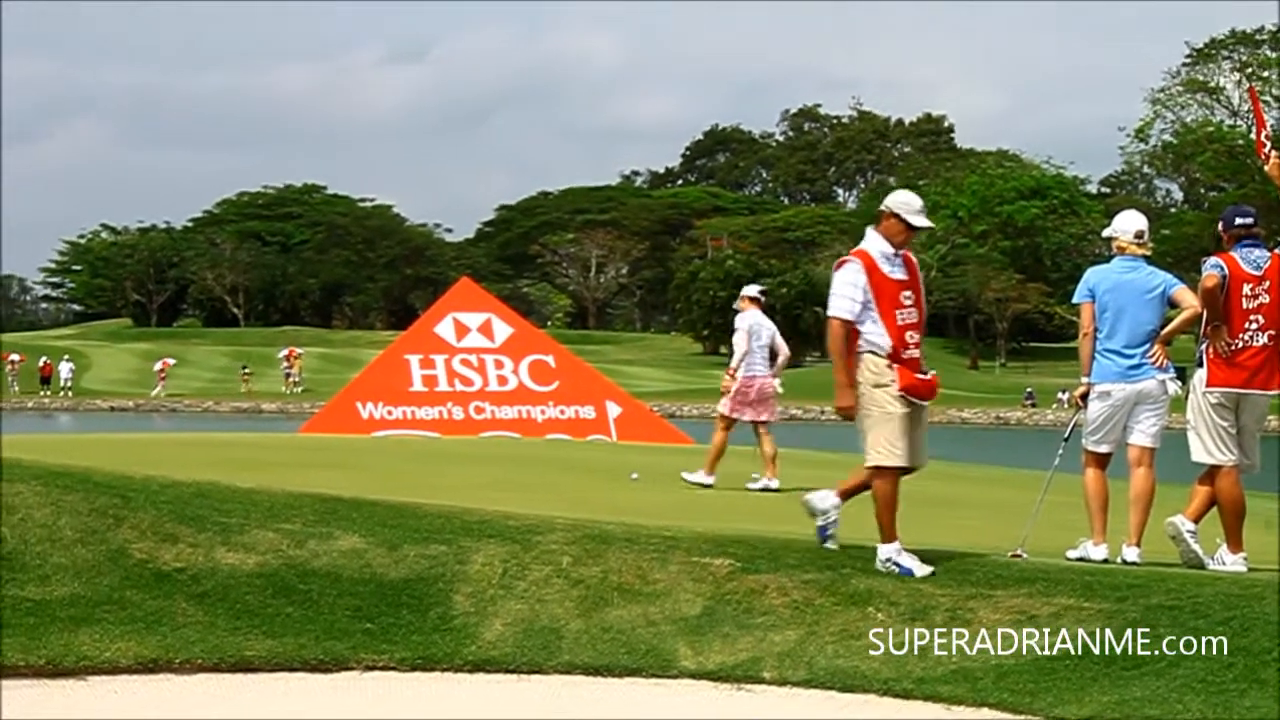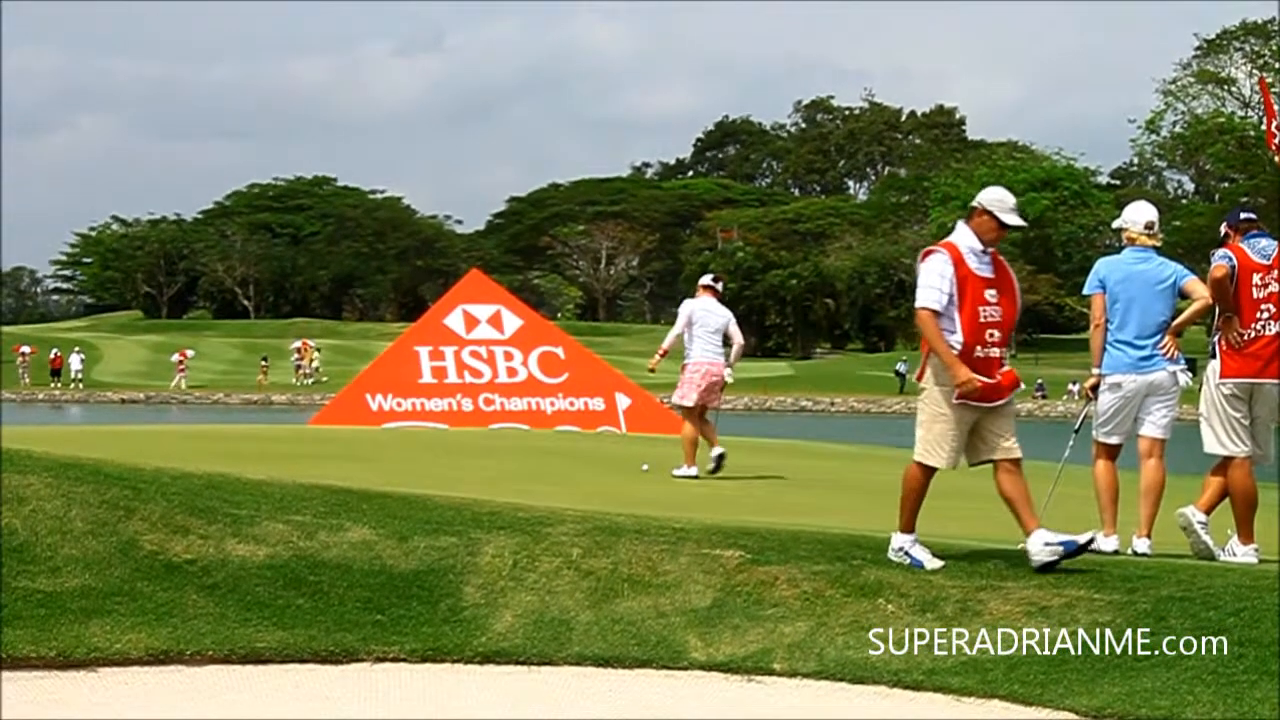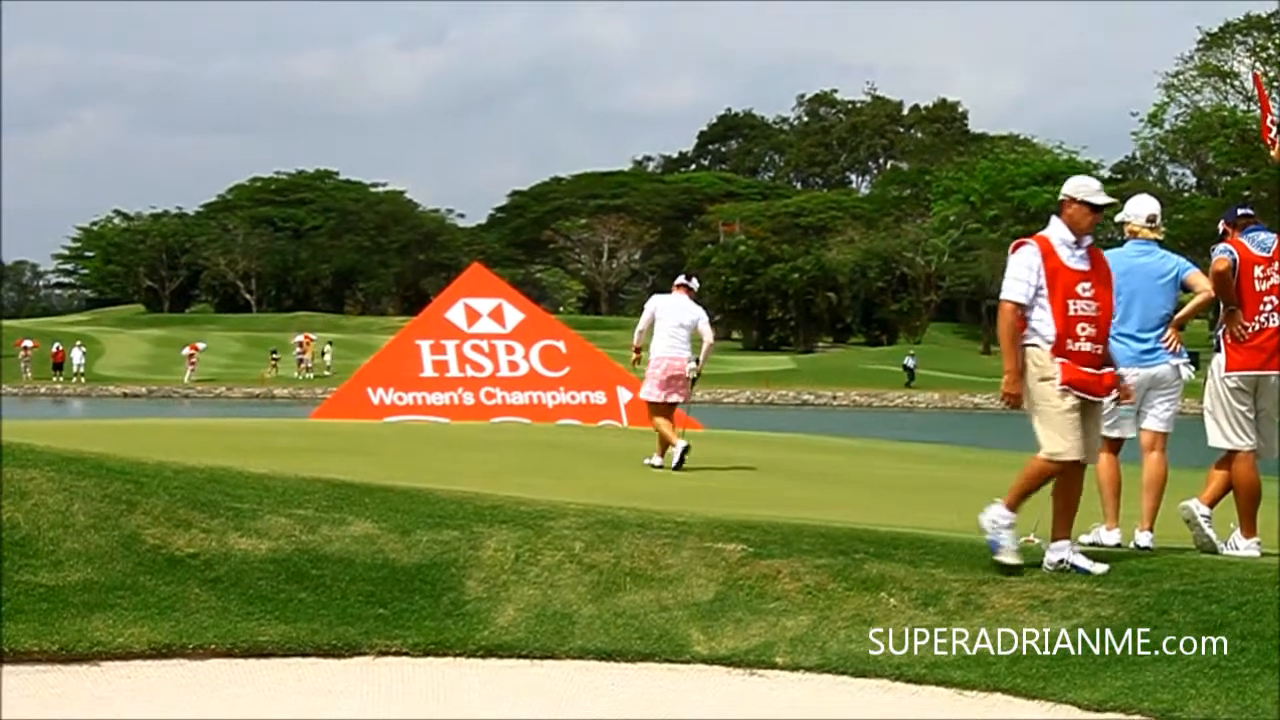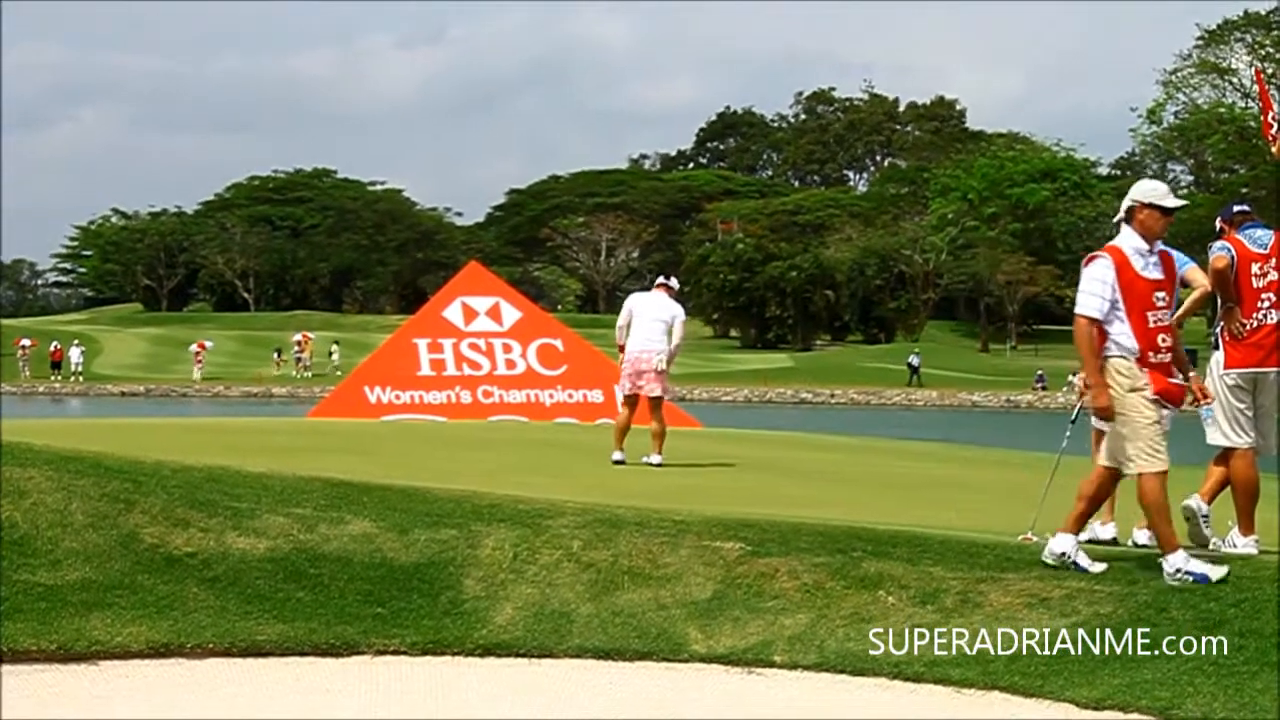
dt=0.4s
person 1, frame 1
left shoulder: (908, 263)
right shoulder: (857, 266)
right elbow: (836, 328)
left wrist: (918, 373)
right wrist: (843, 388)
left hip: (905, 375)
right hip: (877, 373)
left knee: (908, 461)
right knee: (888, 462)
left ankle: (829, 500)
right ankle: (890, 550)
person 1, frame 2
left shoulder: (997, 263)
right shoulder: (943, 258)
right elbow: (925, 317)
left wrist: (1000, 372)
right wrist: (954, 367)
left hip: (992, 378)
right hip: (953, 376)
left knee: (1007, 459)
right knee: (929, 459)
left ankle: (1039, 542)
right ankle: (903, 540)
person 1, frame 3
left shoulder: (1095, 257)
right shoulder: (1034, 251)
right elbow: (1009, 313)
left wrist: (1113, 371)
right wrist: (1011, 373)
left hip: (1088, 369)
right hip: (1050, 366)
left knee: (1078, 461)
right knee: (1063, 454)
left ankle: (1061, 549)
right ankle: (1002, 512)
person 1, frame 4
left shoulder: (1163, 261)
right shoulder: (1108, 262)
right elbow: (1085, 326)
left wrist: (1189, 374)
right wrist: (1097, 387)
left hip: (1154, 377)
right hip: (1127, 374)
left knee: (1112, 466)
right knee: (1151, 466)
left ankle: (1063, 542)
right ankle: (1175, 559)
person 2, frame 1
left shoulder: (1220, 262)
left elbow: (1209, 285)
left wrist: (1217, 324)
left hip: (1218, 377)
left knee: (1225, 465)
right knee: (1229, 465)
left ankle: (1234, 554)
right ankle: (1189, 520)
person 2, frame 2
left shoulder: (1230, 253)
left elbow: (1218, 276)
left wrist: (1228, 315)
left hip: (1232, 368)
left knee: (1238, 456)
right knee: (1241, 455)
left ankle: (1245, 545)
right ankle: (1200, 511)
person 2, frame 3
left shoulder: (1230, 247)
left elbow: (1220, 269)
left wrist: (1231, 308)
left hip: (1236, 361)
left knee: (1242, 450)
right knee: (1245, 449)
left ankle: (1248, 538)
right ankle: (1204, 504)
person 2, frame 4
left shoulder: (1226, 244)
left elbow: (1219, 266)
left wrist: (1228, 306)
left hip: (1235, 358)
left knee: (1240, 446)
right knee: (1245, 445)
left ankle: (1245, 535)
right ankle: (1202, 500)
person 3, frame 1
left shoulder: (1095, 276)
right shoulder: (1161, 279)
left elbow: (1087, 331)
right elbow: (1194, 307)
left wrist: (1085, 379)
right wrist: (1163, 338)
left hip: (1108, 381)
right hip: (1152, 380)
left knee: (1094, 462)
right knee: (1142, 462)
left ankle: (1098, 543)
right ankle: (1133, 546)
person 3, frame 2
left shoulder: (1105, 267)
right shoulder: (1171, 269)
left elbow: (1098, 323)
right elbow: (1205, 298)
left wrist: (1095, 370)
right wrist: (1174, 329)
left hip: (1119, 372)
right hip: (1162, 371)
left knee: (1104, 453)
right knee: (1152, 454)
left ankle: (1108, 535)
right ankle: (1143, 538)
person 3, frame 3
left shoulder: (1108, 260)
right shoulder: (1174, 262)
right elbow: (1208, 291)
right wrist: (1177, 322)
left hip: (1122, 366)
right hip: (1165, 365)
left knee: (1108, 447)
right knee: (1154, 447)
left ankle: (1110, 529)
right ankle: (1146, 531)
person 3, frame 4
right shoulder: (1174, 259)
right elbow: (1205, 286)
right wrist: (1175, 320)
left knee: (1105, 441)
left ankle: (1105, 523)
right ankle: (1144, 529)
person 4, frame 1
left shoulder: (744, 318)
right shoulder: (768, 323)
left elbow: (743, 347)
right elbow: (785, 353)
left wrist: (729, 374)
right wrist: (772, 375)
left hip: (746, 380)
right hip: (764, 382)
left knee: (722, 428)
right knee: (763, 432)
left ankle: (706, 474)
right ankle: (771, 478)
person 4, frame 2
left shoulder: (691, 304)
right shoulder: (725, 312)
left elbow: (677, 331)
right elbow: (739, 342)
left wrist: (659, 354)
right wrist: (729, 366)
left hip: (696, 365)
right hip: (716, 367)
left knee: (689, 419)
right knee: (699, 418)
left ankle: (690, 466)
right ankle: (716, 449)
person 4, frame 3
left shoulder: (657, 300)
right shoulder: (697, 310)
left elbow: (641, 328)
right elbow: (709, 340)
left wrist: (636, 350)
right wrist: (700, 364)
left hip: (660, 360)
right hip: (683, 363)
left knee: (656, 414)
right knee: (668, 413)
left ankle: (678, 444)
right ankle: (658, 457)
person 4, frame 4
left shoulder: (635, 297)
right shoulder: (676, 308)
left elbow: (621, 325)
right elbow: (677, 340)
left wrist: (621, 349)
right wrist: (668, 360)
left hip: (634, 354)
right hip: (658, 357)
left knee: (628, 407)
right knee: (656, 411)
left ankle: (618, 451)
right ankle: (656, 455)
